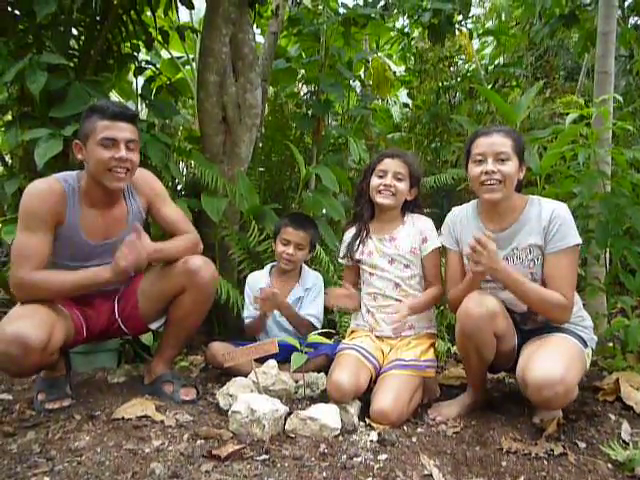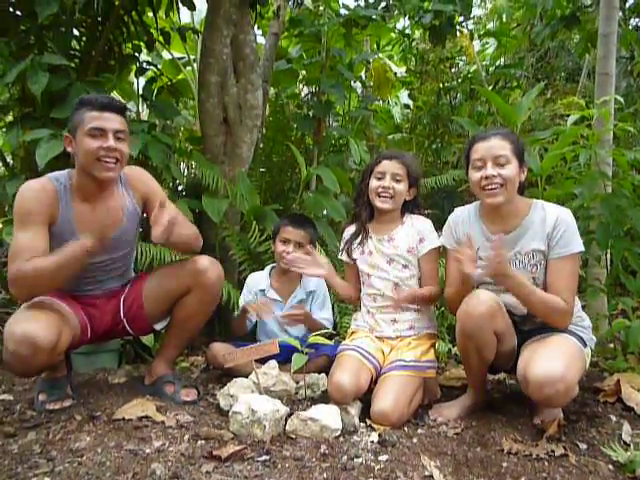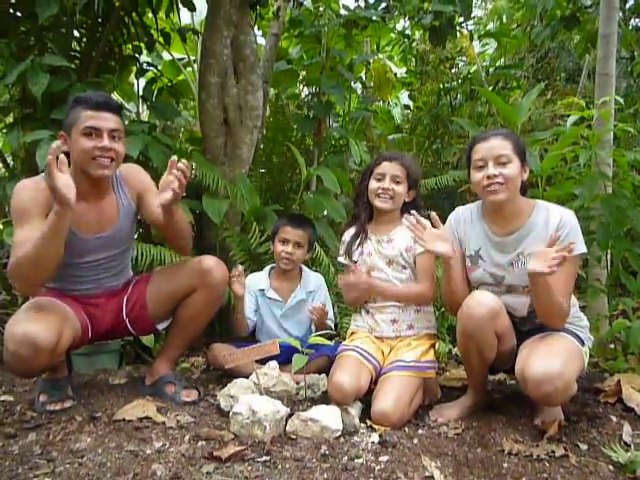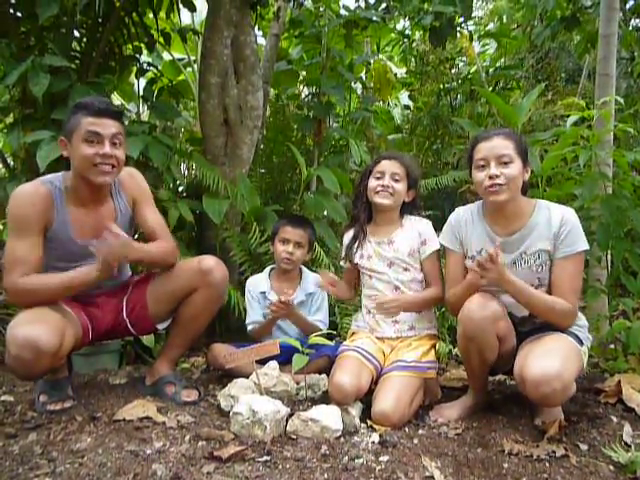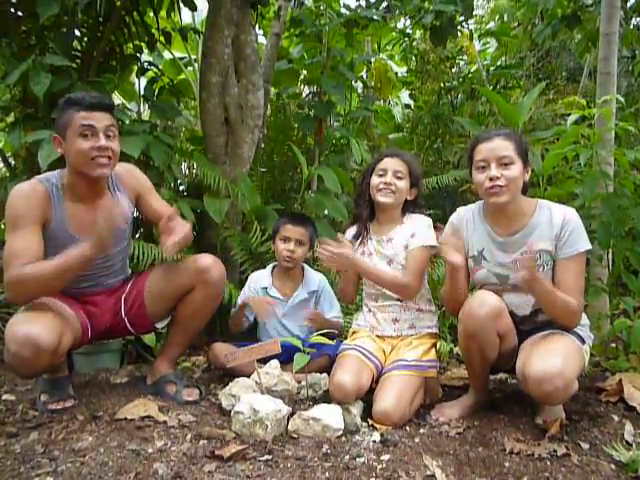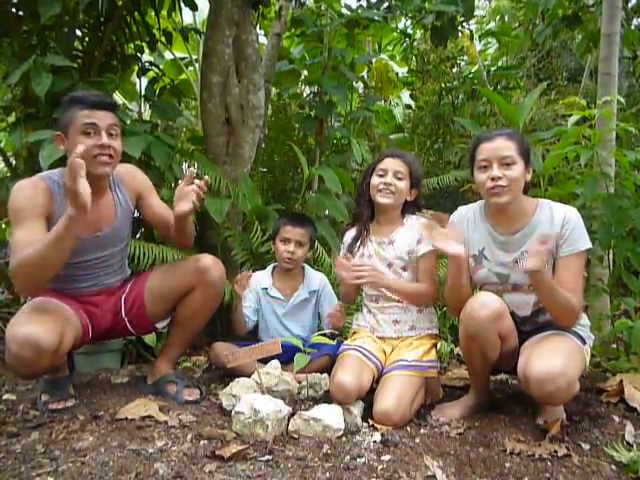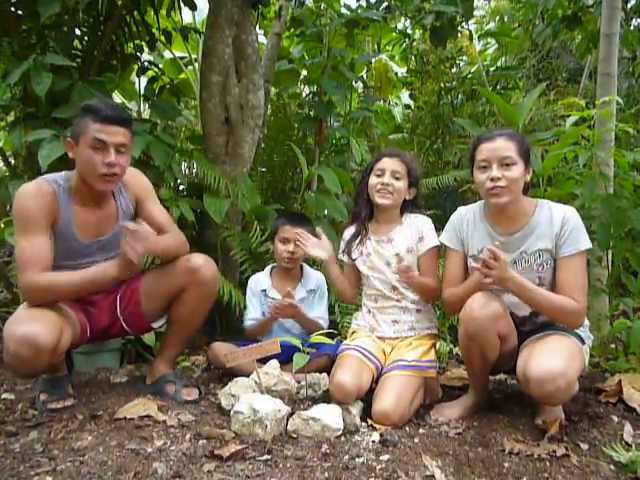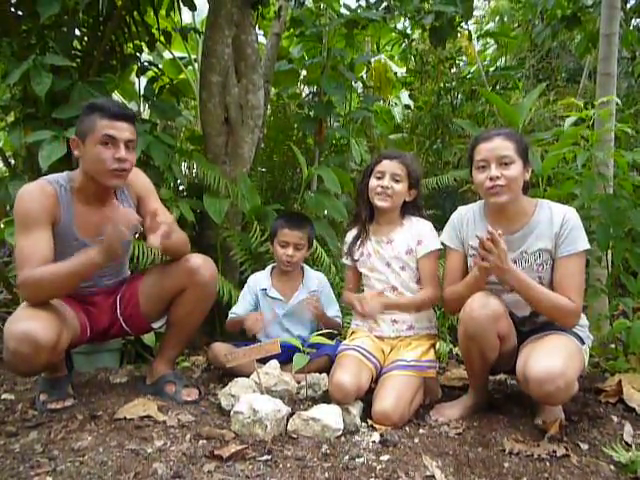
dt=0.2s
person 1, frame 1
left shoulder: (143, 183)
right shoulder: (45, 194)
left elbow: (193, 241)
left wrist: (150, 252)
right wrist: (109, 272)
left hip: (124, 300)
right hip: (62, 305)
left knee: (201, 271)
left ankle: (159, 369)
right ankle: (55, 368)
person 1, frame 2
left shoulder: (136, 180)
right shoulder: (39, 193)
left elbow: (194, 244)
left wrist: (171, 231)
right wrist: (91, 243)
left hip: (124, 299)
right hip: (64, 304)
left knee: (207, 271)
right knee: (26, 344)
left ankle: (160, 369)
right ankle: (57, 369)
person 1, frame 3
left shoulder: (133, 177)
right shoulder: (33, 191)
left elbow: (184, 247)
left wrist: (169, 208)
right wrist: (63, 210)
left hip: (124, 298)
right hip: (63, 304)
left knee: (212, 272)
right knee: (27, 344)
left ankle: (161, 370)
right ankle: (57, 369)
person 1, frame 4
left shoulder: (130, 182)
right shoulder: (33, 197)
left elbow: (169, 251)
left wrist: (134, 251)
right wrist: (96, 271)
left hip: (124, 299)
right hip: (63, 306)
left knee: (212, 271)
right knee: (29, 347)
left ankle: (161, 370)
right ankle: (57, 372)
person 1, frame 5
left shoulder: (128, 177)
right shoulder: (30, 196)
left elbow: (174, 221)
left wrist: (177, 231)
right wrist: (90, 249)
left hip: (123, 297)
right hip: (64, 305)
left knee: (209, 270)
right knee: (28, 345)
left ankle: (162, 369)
right ankle: (57, 370)
person 1, frame 6
left shoulder: (129, 177)
right shoulder: (32, 192)
left elbow: (182, 240)
right elbow: (24, 280)
left wrist: (182, 215)
right wrist: (77, 214)
left hip: (123, 297)
right hip: (64, 304)
left knee: (209, 270)
right knee: (28, 346)
left ankle: (162, 369)
right ankle: (58, 371)
person 1, frame 7
left shoulder: (132, 182)
right shoulder: (37, 196)
left elbow: (178, 243)
right elbow: (31, 287)
left wrist: (153, 245)
right wrist: (116, 267)
left hip: (122, 300)
right hip: (64, 306)
left knee: (202, 269)
right knee: (26, 344)
left ankle: (161, 370)
right ankle: (56, 371)
person 1, frame 8
left shoulder: (134, 181)
right shoulder: (38, 196)
left elbow: (182, 250)
right elbow: (30, 289)
left wrist: (164, 239)
right wrist: (101, 254)
left hip: (122, 298)
right hip: (64, 305)
left knee: (201, 269)
right knee: (26, 341)
left ankle: (161, 370)
right ankle: (57, 371)
person 2, frame 1
left shoulder: (553, 215)
right shoulder: (458, 220)
left elbow: (562, 309)
right elbow: (454, 304)
left wrist: (499, 269)
right wrist: (474, 276)
left hip: (557, 329)
right hip: (494, 333)
left knee: (545, 385)
right knee: (477, 307)
left ankle: (551, 395)
right ankle: (475, 393)
person 2, frame 2
left shoulder: (556, 220)
right shoulder: (459, 221)
left elbow: (561, 316)
right elbow: (454, 305)
left wrist: (509, 276)
right wrist: (462, 275)
left hip: (556, 330)
right hip: (495, 335)
left knee: (546, 382)
right knee: (479, 304)
left ankle: (548, 398)
right ankle: (475, 393)
person 2, frame 3
left shoulder: (559, 220)
right shoulder: (460, 220)
left elbow: (557, 316)
right elbow: (455, 304)
left wrist: (538, 277)
right wrist: (449, 260)
left hip: (554, 330)
right hip: (491, 334)
left knee: (543, 380)
right knee: (478, 306)
left ankle: (549, 395)
right ankle: (475, 394)
person 2, frame 4
left shoulder: (561, 220)
right shoulder: (461, 220)
left elbow: (567, 315)
right elbow: (453, 306)
left wrist: (506, 280)
right wrist: (474, 279)
left hip: (553, 330)
right hip: (493, 335)
left knee: (543, 381)
right knee: (478, 308)
left ankle: (550, 396)
right ankle: (476, 394)
person 2, frame 5
left shoulder: (562, 221)
right shoulder: (461, 221)
left elbow: (570, 316)
right elbow: (455, 307)
left wrist: (538, 283)
right wrist: (455, 267)
left hip: (554, 329)
right hip: (494, 336)
left knee: (544, 379)
right knee: (483, 305)
left ankle: (548, 396)
right ankle: (476, 392)
person 2, frame 6
left shoulder: (563, 219)
right shoulder: (464, 219)
left elbow: (570, 316)
right elbow: (455, 306)
left wrist: (539, 275)
right wrist: (458, 263)
left hip: (555, 329)
right hip: (494, 335)
left knee: (546, 380)
right knee: (482, 306)
left ankle: (551, 397)
right ankle: (478, 394)
person 2, frame 7
left shoulder: (563, 219)
right shoulder: (463, 220)
left elbow: (575, 315)
right elbow: (450, 303)
left wrist: (509, 278)
right wrist: (482, 279)
left hip: (554, 329)
right hip: (491, 335)
left knee: (546, 379)
right knee: (479, 306)
left ankle: (550, 397)
right ankle: (476, 393)
person 2, frame 8
left shoulder: (562, 219)
right shoulder: (463, 219)
left elbow: (570, 314)
right elbow: (450, 302)
left wrist: (508, 271)
right wrist: (480, 273)
left hip: (554, 330)
right hip: (491, 336)
left knee: (544, 379)
right knee: (480, 306)
left ankle: (550, 397)
right ankle: (476, 393)
person 3, frame 1
left shoulder: (422, 228)
right shoulder: (355, 234)
left elbow: (438, 289)
left wrist: (412, 306)
right wrist: (345, 298)
left hip: (413, 333)
right hip: (368, 328)
left knee: (384, 412)
right knee: (339, 389)
left ankle: (419, 383)
right ankle: (386, 378)
person 3, frame 2
left shoulder: (420, 228)
right shoulder: (354, 234)
left elbow: (433, 291)
right elbow: (355, 294)
left wrist: (410, 296)
right wrist: (326, 274)
left hip: (412, 334)
right hip: (367, 330)
left knee: (386, 414)
right knee: (341, 390)
left ankle: (417, 383)
right ankle: (385, 379)
person 3, frame 3
right shoulder: (354, 235)
left elbow: (427, 292)
right elbow: (351, 288)
left wrist: (375, 289)
right wrist: (357, 289)
left hip: (412, 334)
right hip: (367, 331)
left knee: (386, 415)
right knee: (341, 389)
left ankle: (421, 384)
right ankle: (383, 378)
person 3, frame 4
left shoulder: (421, 229)
right shoulder: (354, 236)
left elbow: (437, 292)
left wrist: (404, 301)
right wrist: (333, 285)
left hip: (414, 334)
right hip: (368, 329)
left knee: (386, 415)
right knee: (342, 390)
left ankle: (419, 385)
right ankle: (385, 378)
person 3, frame 5
left shoulder: (419, 226)
right shoulder: (355, 234)
left elbow: (409, 288)
right elbow: (346, 297)
left wrist: (357, 263)
right wrist: (343, 268)
left hip: (413, 333)
right hip: (369, 329)
left knee: (387, 414)
right knee: (343, 389)
left ankle: (421, 382)
right ankle: (383, 379)
person 3, frame 6
left shoulder: (421, 227)
right shoulder: (355, 236)
left elbow: (428, 294)
right elbow: (349, 299)
left wrist: (380, 279)
right wrist: (346, 280)
left hip: (416, 333)
right hip: (370, 328)
left knee: (388, 414)
right knee: (343, 390)
left ankle: (422, 383)
right ankle: (393, 379)
person 3, frame 7
left shoulder: (421, 227)
right shoulder: (355, 234)
left elbow: (433, 293)
right elbow: (348, 292)
left wrist: (411, 278)
right wrist: (327, 261)
left hip: (413, 333)
right hip: (365, 329)
left knee: (387, 414)
right knee: (342, 391)
left ankle: (419, 383)
right ankle: (376, 377)
person 3, frame 8
left shoulder: (421, 230)
right shoulder: (356, 236)
left elbow: (431, 293)
left wrist: (386, 302)
right wrist: (358, 301)
left hip: (412, 334)
right hip: (367, 331)
left knee: (387, 414)
right knee: (342, 389)
left ankle: (421, 383)
right ankle: (382, 378)
person 4, frame 1
left shoulder: (314, 281)
right shoulder: (256, 280)
left elbow: (309, 330)
right elbow: (251, 331)
left wrist: (282, 305)
right wrist: (265, 312)
left knee: (331, 349)
right knee: (214, 350)
person 4, frame 2
left shoulder: (315, 283)
right shoulder: (255, 281)
right elbow: (238, 331)
left wrist: (308, 321)
right wrist: (245, 311)
left hip: (304, 353)
left knee: (333, 350)
right knee: (215, 351)
person 4, frame 3
left shoulder: (316, 282)
right shoulder: (255, 281)
left elbow: (326, 333)
right elbow: (241, 332)
left wrist: (319, 321)
right wrist: (239, 299)
left hip: (304, 353)
left knee: (333, 350)
right knee: (215, 352)
person 4, frame 4
left shoulder: (314, 283)
right shoulder: (255, 283)
left elbow: (319, 334)
right elbow: (256, 336)
left wrist: (293, 315)
right wrist: (273, 317)
left knee: (334, 350)
right knee: (216, 352)
person 4, frame 5
left shoulder: (318, 282)
right shoulder: (257, 280)
left elbow: (336, 327)
right elbow: (234, 328)
left wrist: (323, 322)
right wrist: (245, 305)
left knee: (337, 349)
right knee: (217, 351)
person 4, frame 6
left shoulder: (318, 281)
right shoulder: (258, 280)
left elbow: (332, 328)
right elbow: (240, 330)
left wrist: (337, 323)
right wrist: (239, 299)
left hip: (306, 352)
left knee: (337, 349)
right knee: (218, 350)
person 4, frame 7
left shoulder: (316, 280)
right shoulder: (257, 281)
left elbow: (320, 330)
right elbow: (251, 333)
left wrist: (297, 314)
right wrist: (274, 316)
left hip: (305, 351)
left knee: (335, 349)
right knee: (216, 350)
person 4, frame 8
left shoulder: (318, 281)
right shoulder: (256, 281)
left elbow: (336, 329)
right elbow: (230, 325)
left wrist: (321, 317)
right wrist: (244, 320)
left hip: (306, 352)
left knee: (336, 350)
right knee: (216, 351)
